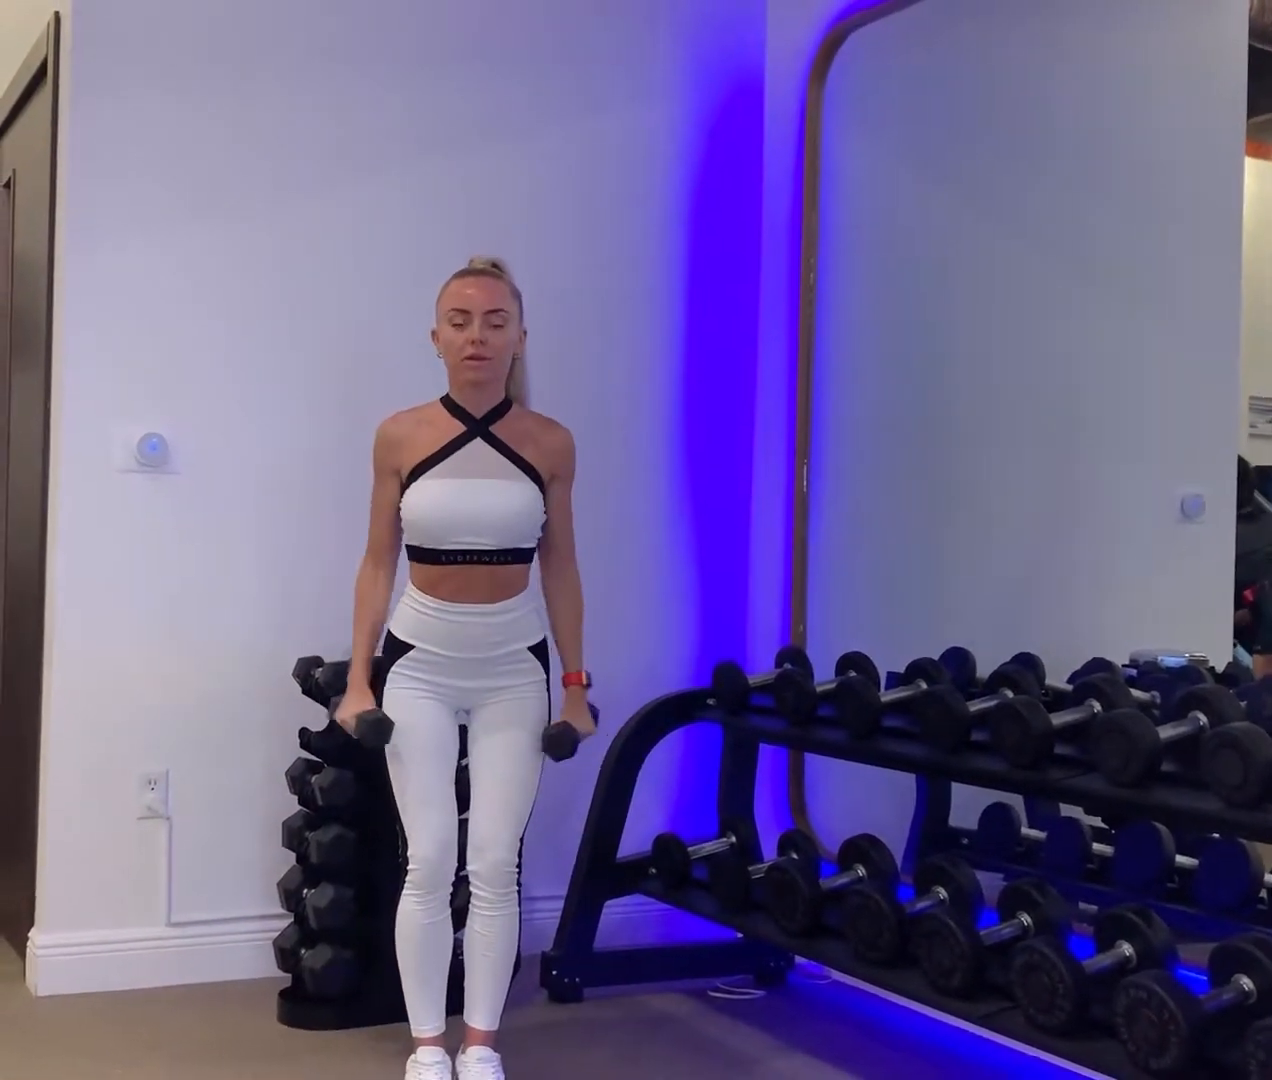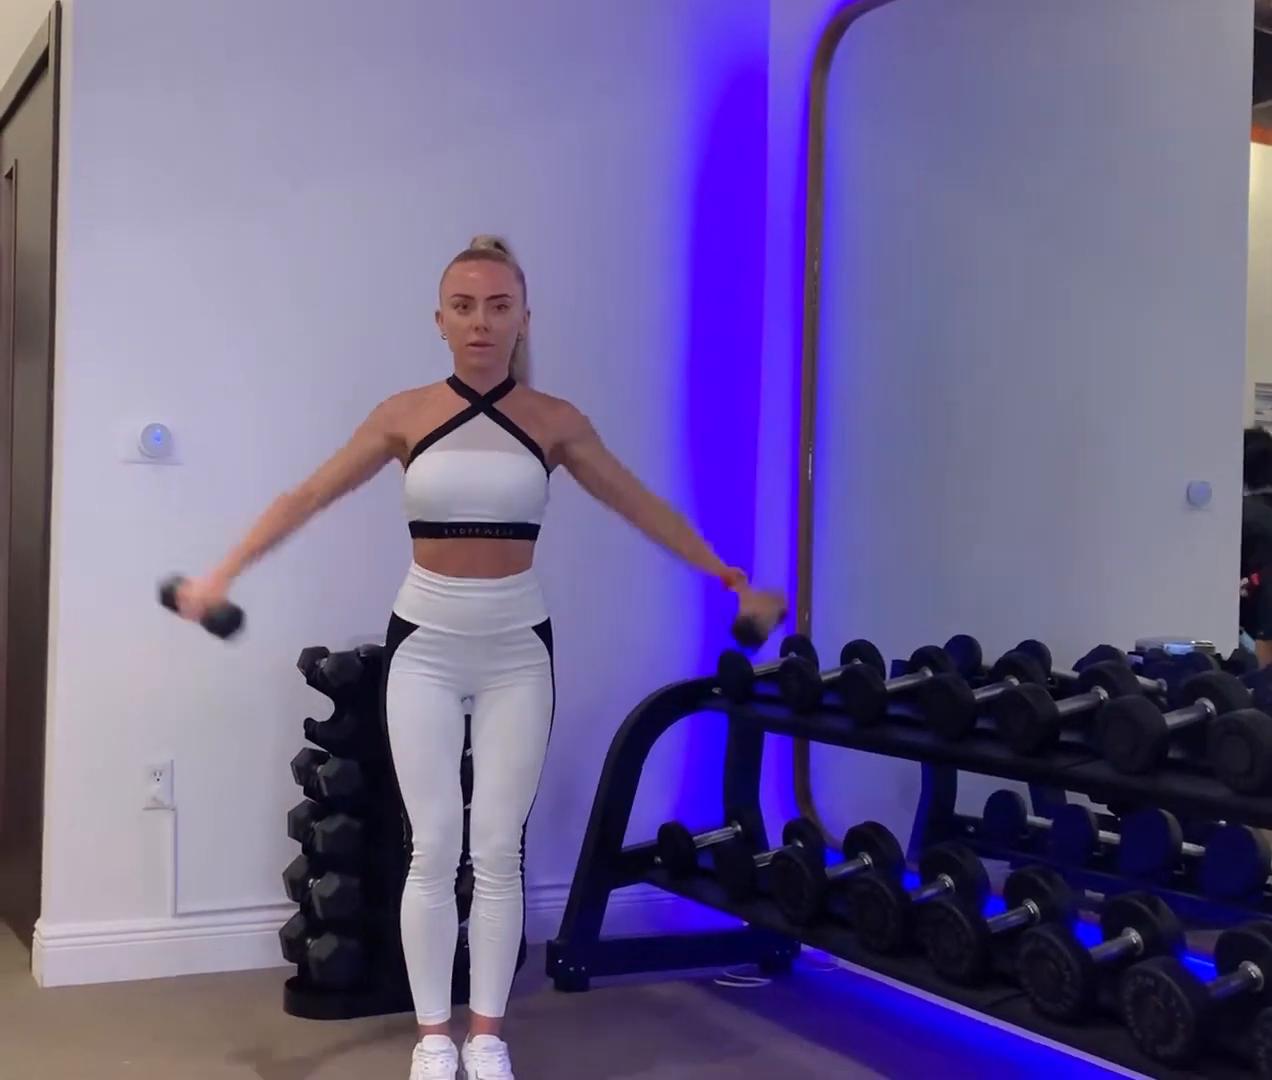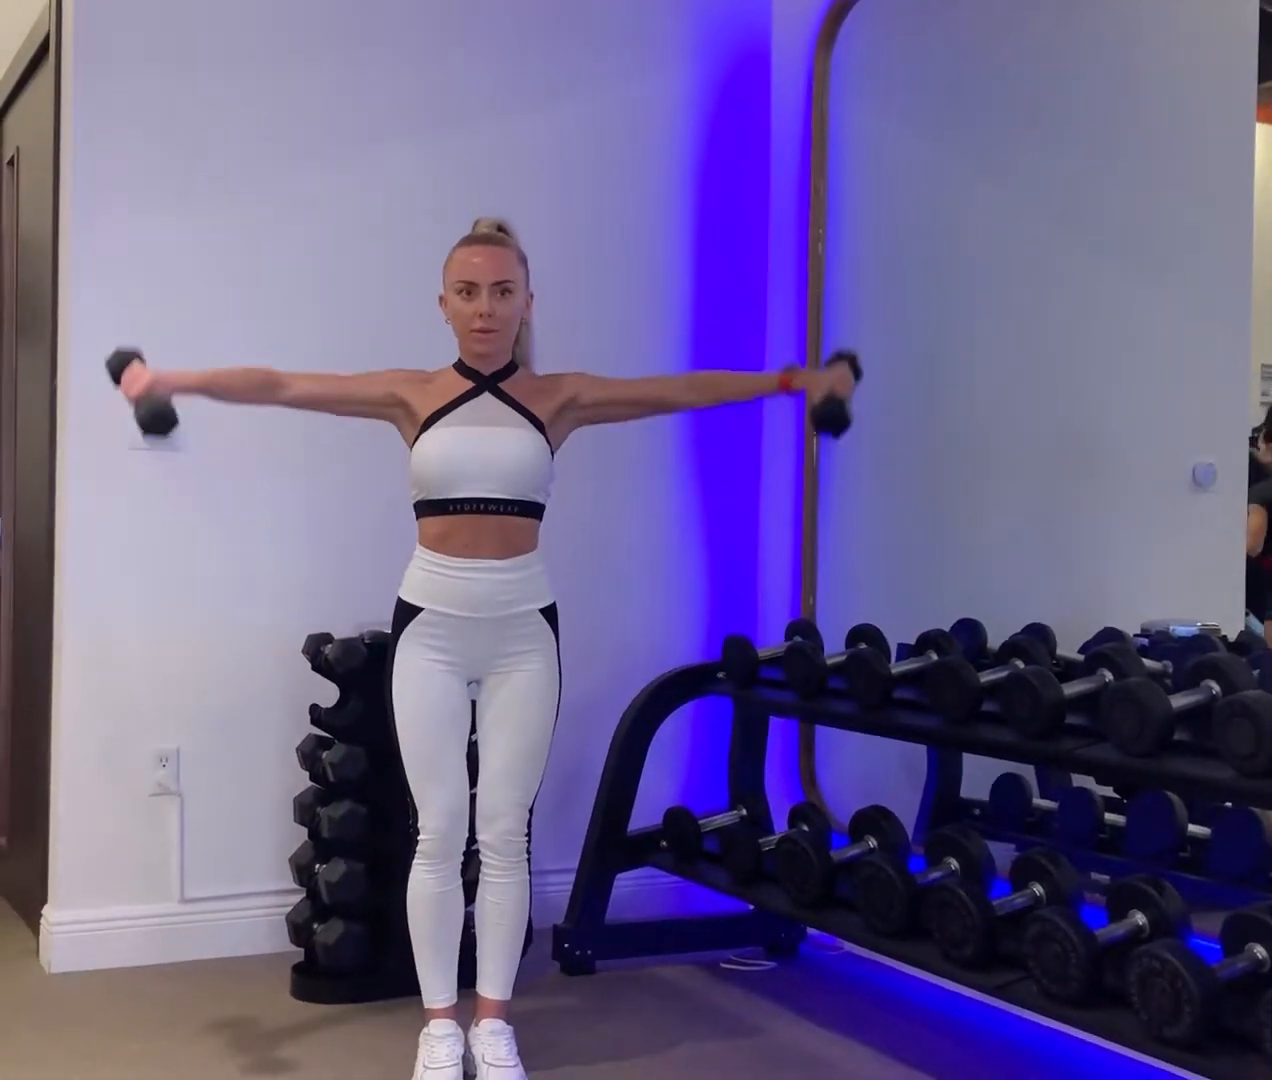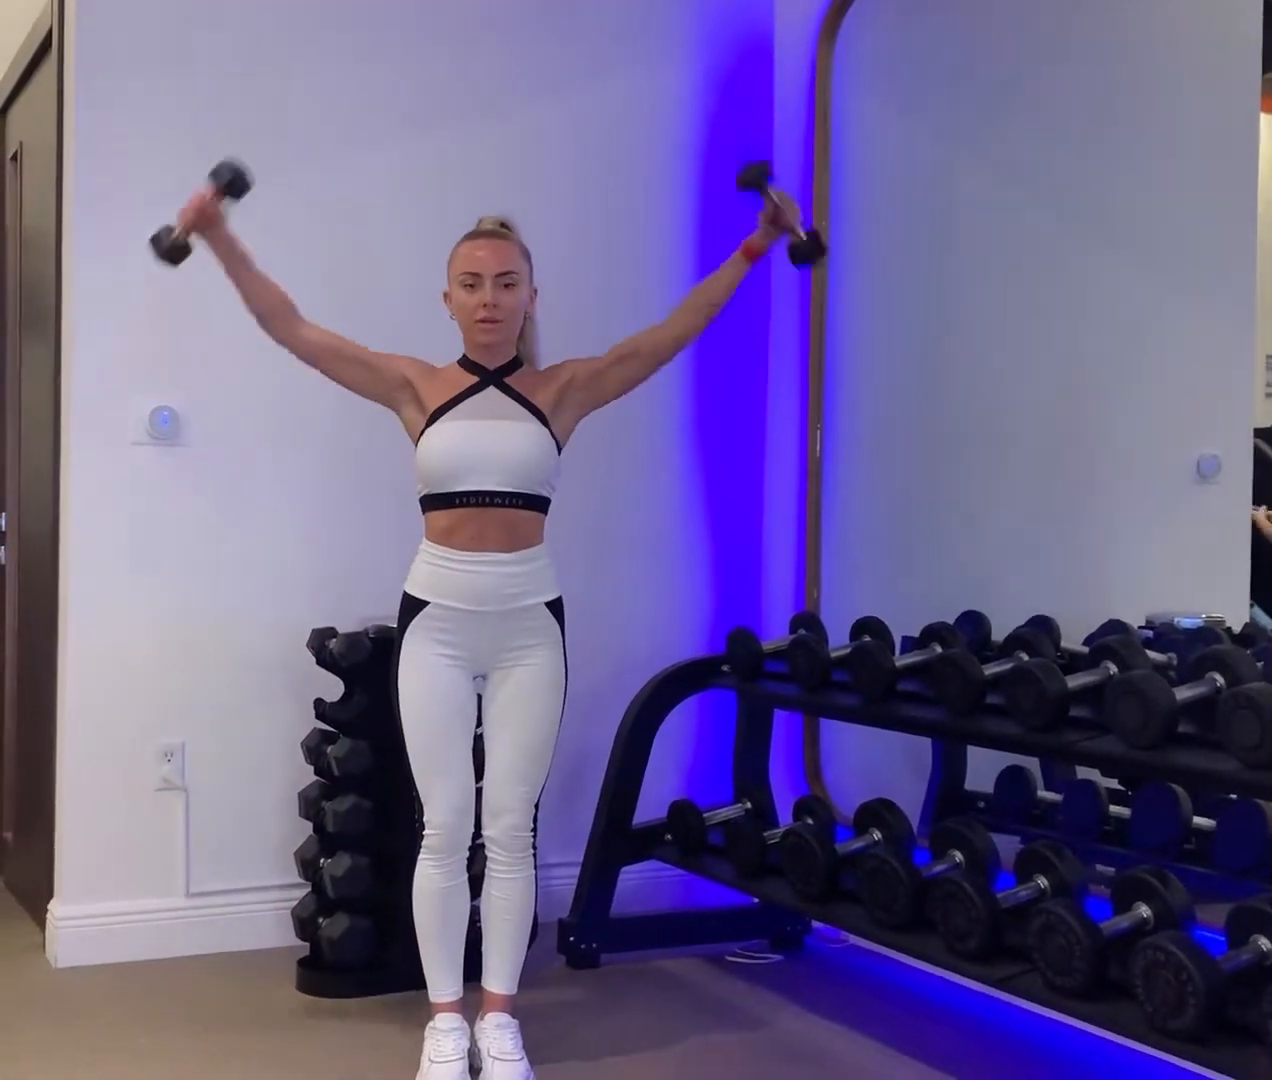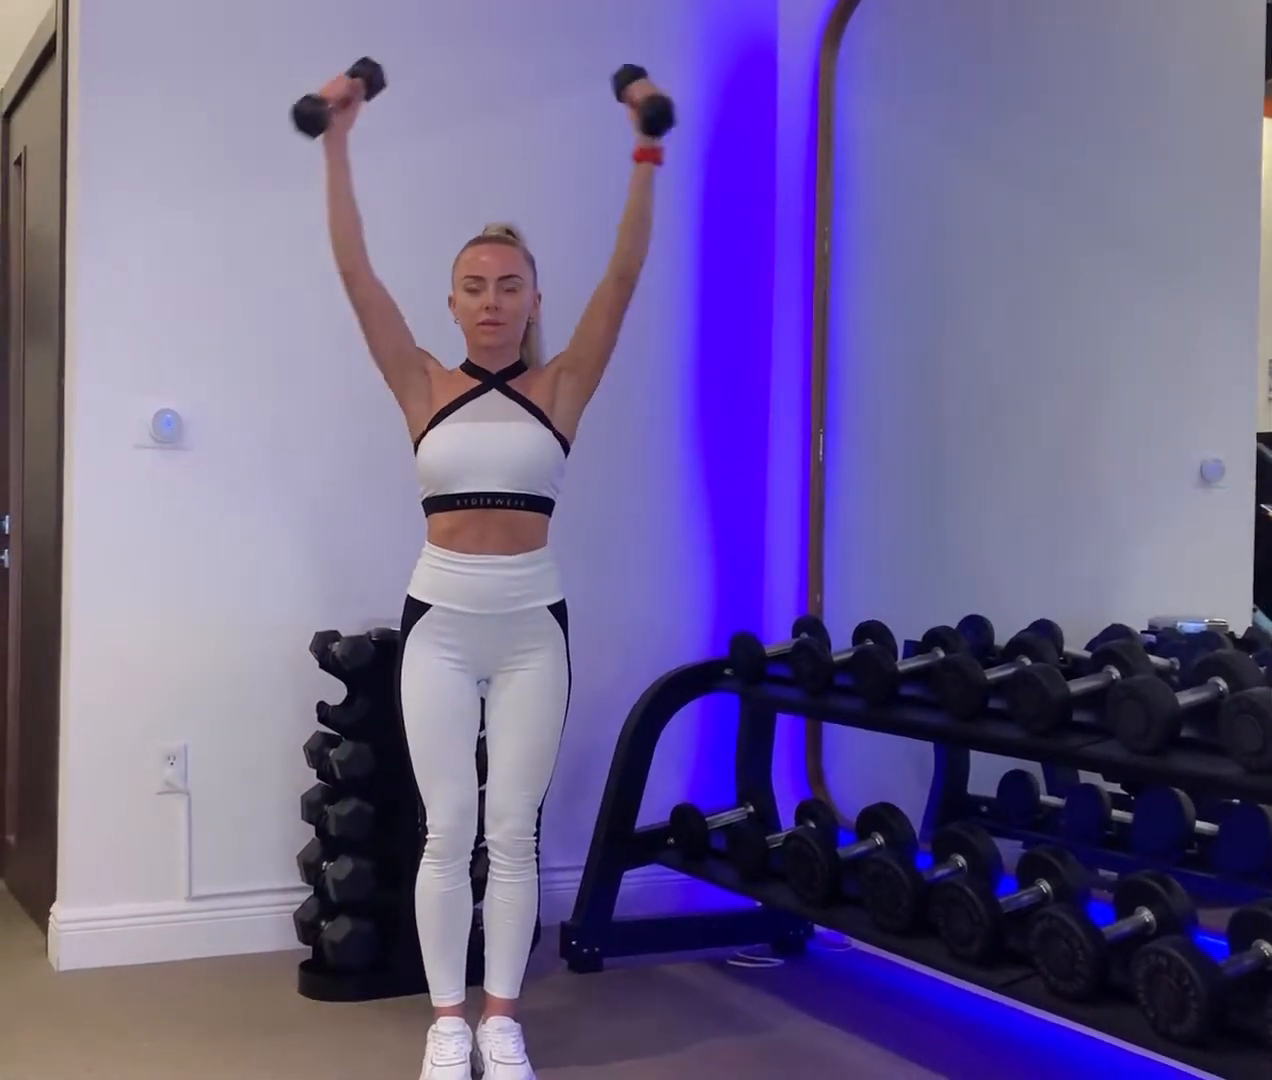
dt=0.3s
person 1, frame 1
left shoulder: (550, 443)
right shoulder: (399, 436)
left elbow: (560, 570)
right elbow: (377, 565)
left wrist: (575, 685)
right wrist: (358, 680)
left hip: (513, 671)
right hip: (418, 666)
left knee: (495, 865)
right knee: (429, 862)
person 1, frame 2
left shoulder: (554, 420)
right shoulder: (406, 413)
left elbow: (643, 504)
right elbow: (309, 493)
left wrist: (734, 581)
right wrist: (223, 571)
left hip: (516, 648)
right hip: (424, 644)
left knee: (498, 851)
right knee: (433, 849)
person 1, frame 3
left shoulder: (559, 396)
right shoulder: (409, 392)
left elbow: (681, 393)
right elbow: (281, 388)
left wrist: (791, 381)
right wrist: (170, 382)
left hip: (522, 630)
right hip: (430, 627)
left knee: (505, 833)
right knee: (439, 832)
person 1, frame 4
left shoulder: (563, 390)
right shoulder: (415, 385)
left elbow: (673, 333)
right elbow: (291, 330)
left wrist: (750, 252)
right wrist: (222, 242)
left hip: (528, 621)
right hip: (436, 616)
left knee: (510, 829)
right knee: (445, 829)
person 1, frame 5
left shoulder: (561, 389)
right shoulder: (422, 387)
left elbow: (627, 270)
right elbow: (351, 265)
left wrist: (648, 152)
right wrist: (336, 135)
left hip: (531, 630)
right hip: (439, 625)
left knee: (513, 832)
right knee: (448, 831)
